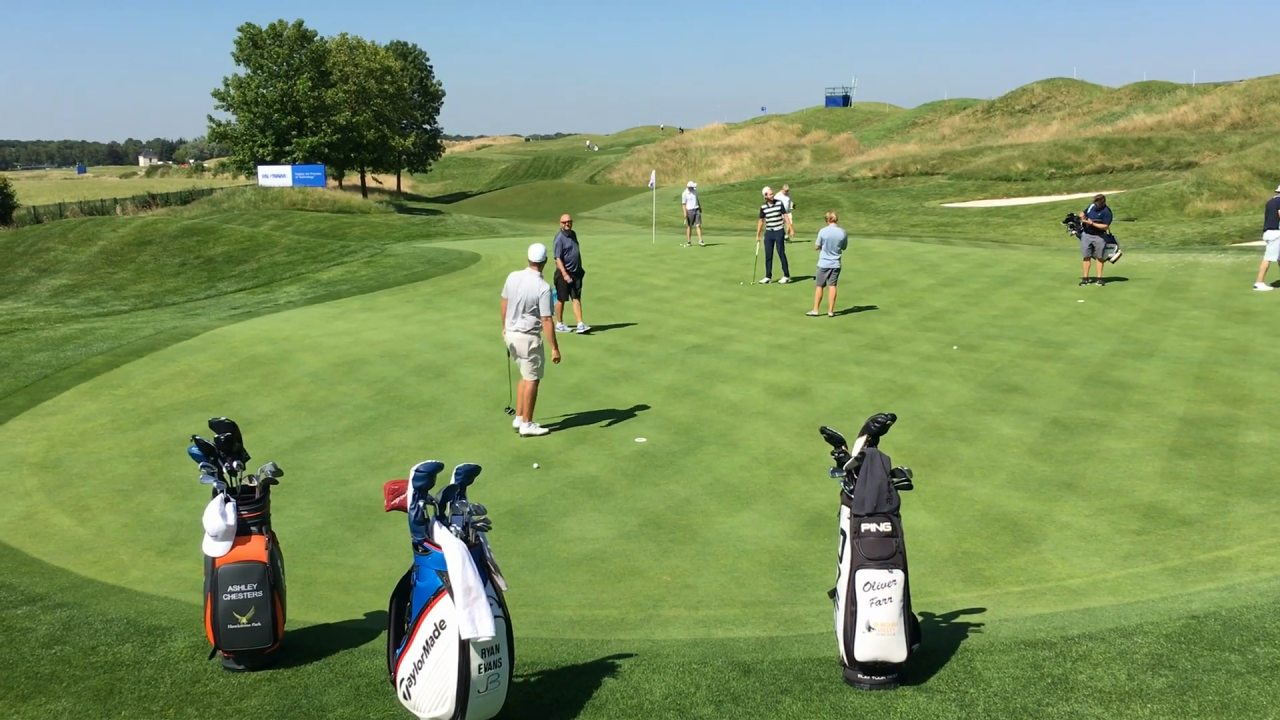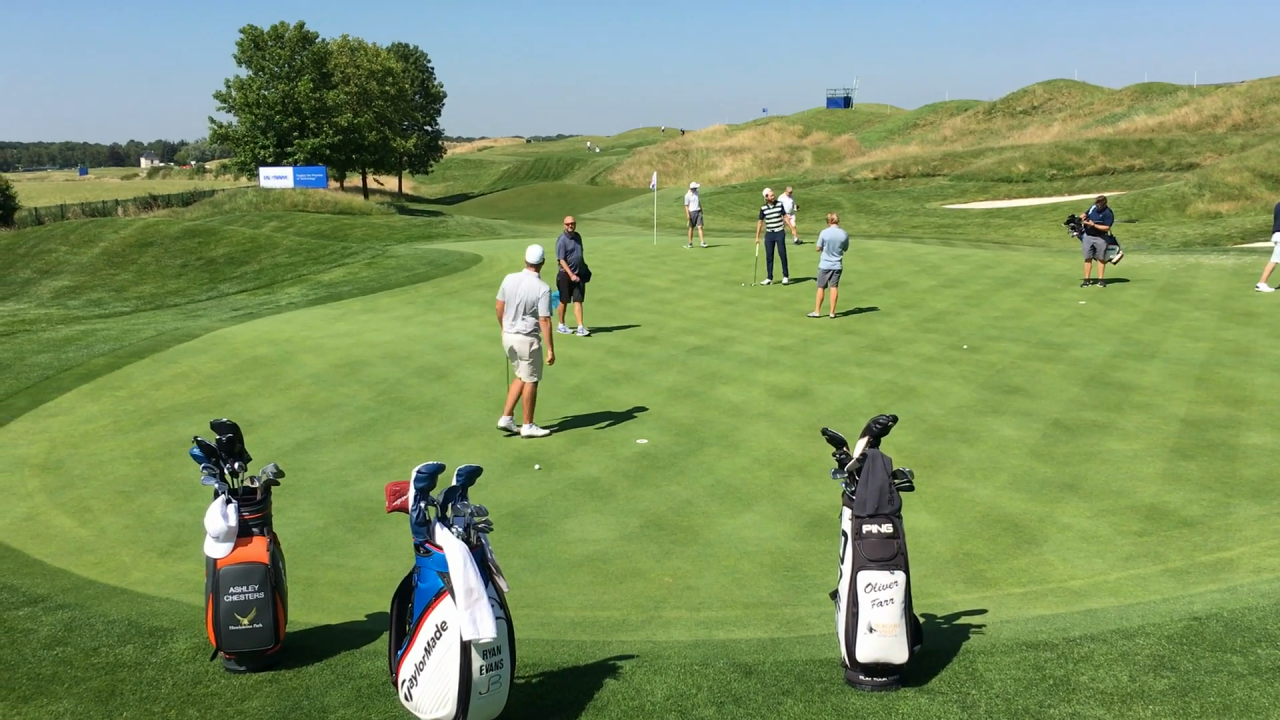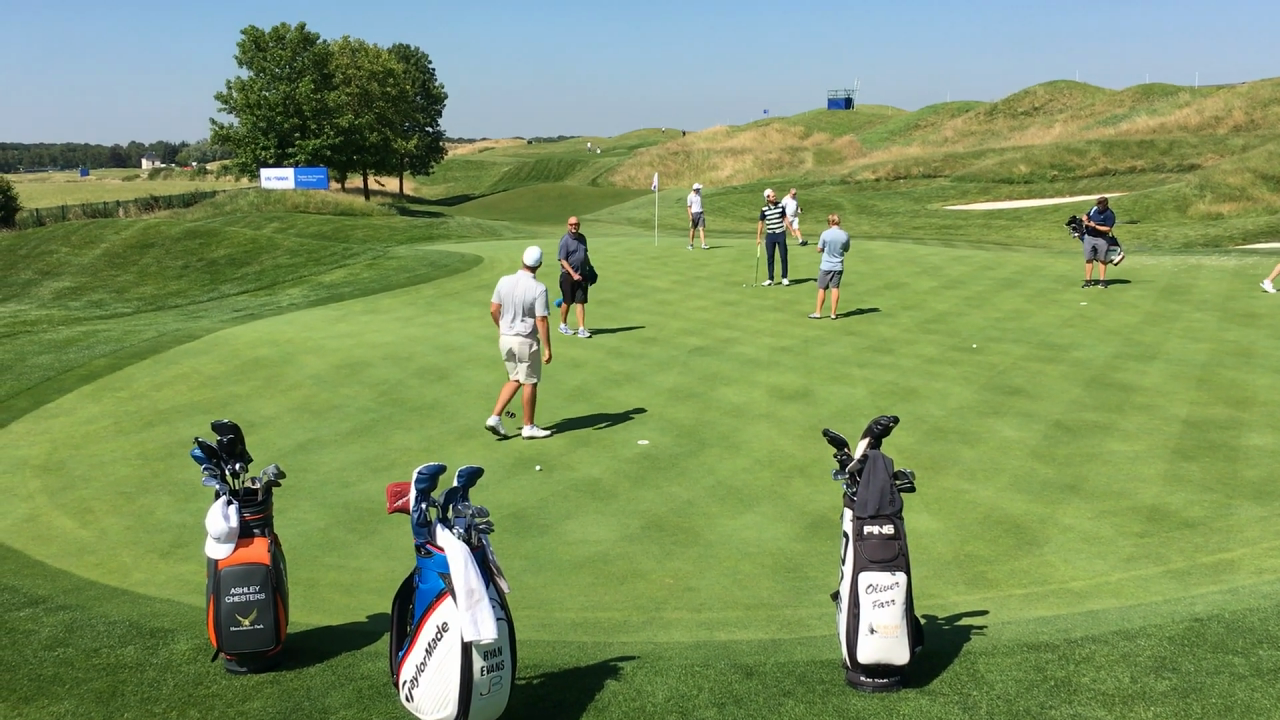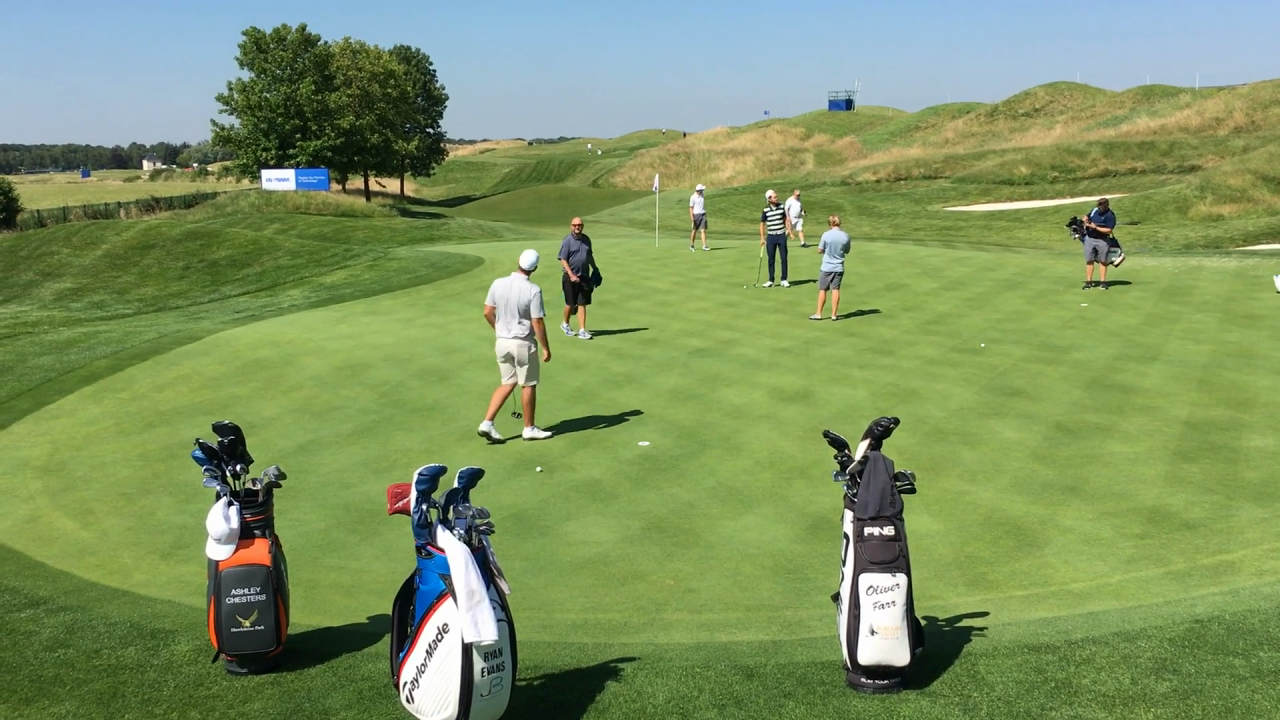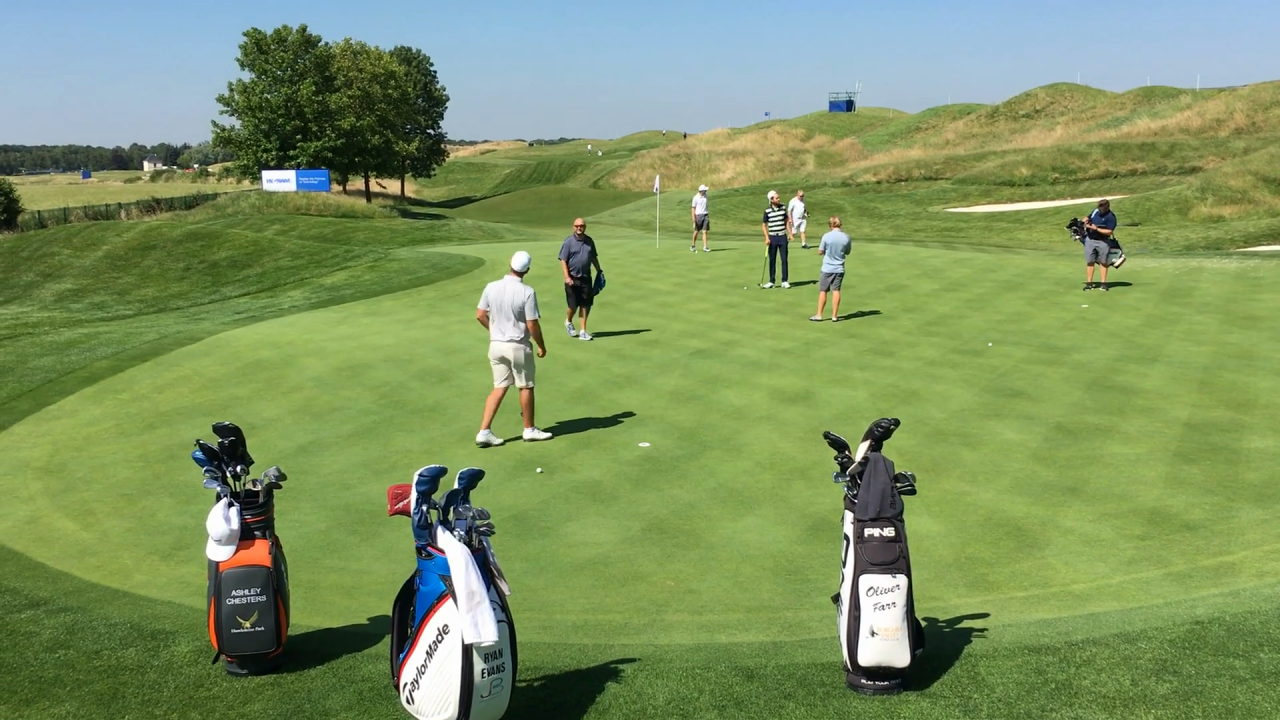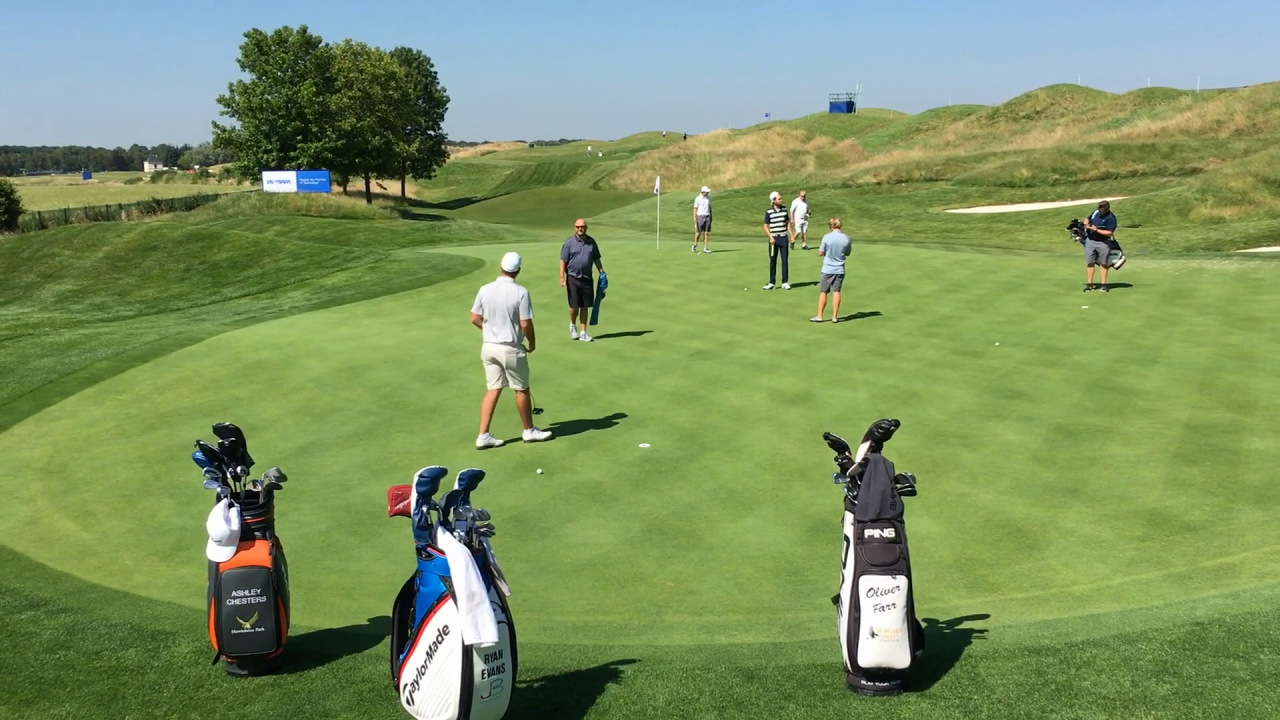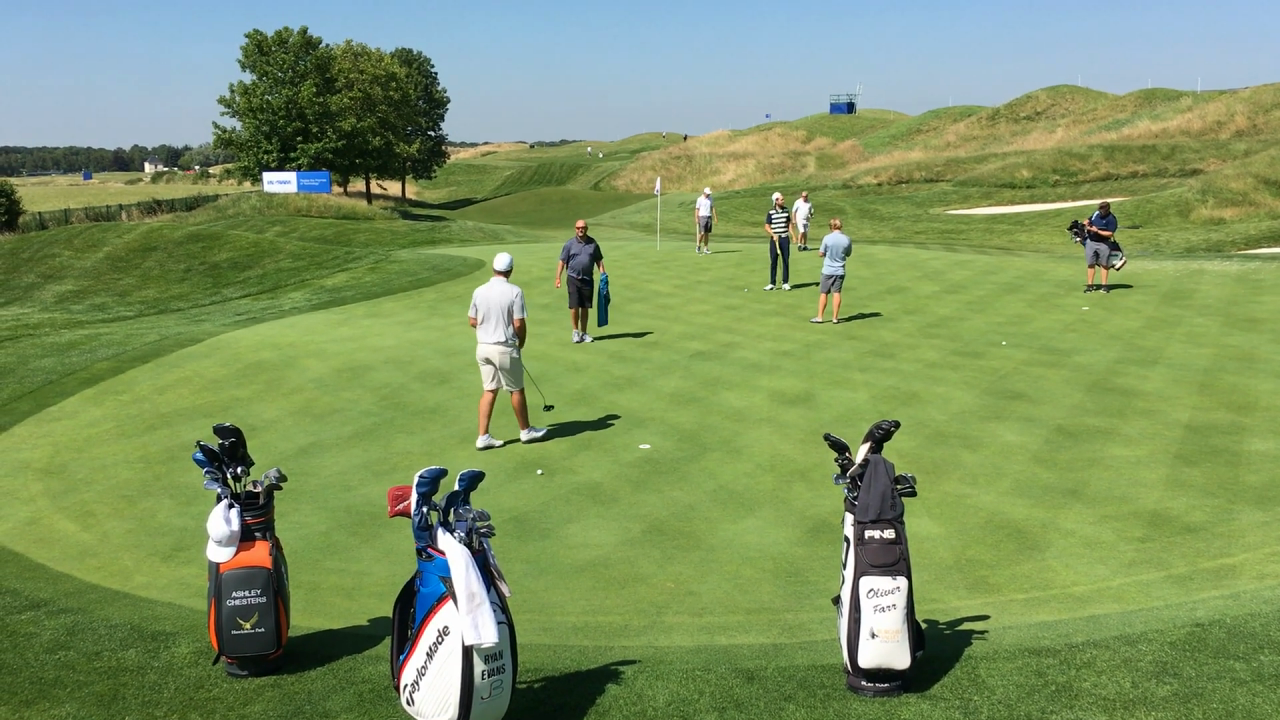
dt=0.1s
person 1, frame 1
left shoulder: (513, 277)
right shoulder: (543, 287)
left elbow: (504, 304)
right elbow: (546, 321)
left wrist: (505, 327)
right wrist: (555, 349)
left hip: (512, 334)
right hip: (528, 338)
left knee: (527, 377)
right knee: (532, 379)
left ankle: (520, 417)
right ankle: (526, 424)
person 1, frame 2
left shoulder: (509, 279)
right shoulder: (542, 288)
left elbow: (499, 307)
right elbow: (544, 321)
left wrist: (503, 327)
right wrist: (550, 349)
left hip: (509, 336)
right hip: (527, 339)
left knee: (521, 378)
right knee: (531, 382)
left ankle: (506, 417)
right ankle: (528, 426)
person 1, frame 3
left shoulder: (504, 281)
right shoulder: (539, 288)
left elbow: (494, 310)
right elbow: (541, 321)
right wrist: (547, 348)
left hip: (506, 339)
right hip: (526, 341)
left knee: (514, 380)
right knee: (529, 383)
left ankle: (495, 417)
right ankle: (528, 427)
person 1, frame 4
left shoulder: (498, 284)
right shoulder: (533, 290)
left elbow: (487, 312)
right elbow: (537, 323)
right wrist: (546, 348)
left hip: (502, 342)
right hip: (523, 343)
left knee: (507, 384)
right knee: (528, 385)
left ankle: (487, 423)
right ankle: (529, 428)
person 1, frame 5
left shoulder: (491, 287)
right shoulder: (527, 292)
left elbow: (480, 315)
right elbow: (532, 324)
right wrist: (541, 346)
left hip: (496, 345)
right hip: (518, 346)
left knee: (499, 388)
right knee: (526, 387)
left ankle: (484, 431)
right ankle: (529, 429)
person 1, frame 6
left shoulder: (484, 290)
right shoulder: (520, 292)
left elbow: (474, 319)
right elbow: (526, 324)
right wrist: (532, 343)
left hip: (489, 347)
right hip: (510, 348)
left knee: (493, 390)
right knee: (522, 389)
left ankle: (483, 435)
right ankle: (529, 430)
person 1, frame 7
left shoulder: (479, 291)
right shoulder: (514, 291)
left elbow: (473, 321)
right elbow: (519, 324)
right wrist: (521, 341)
left hip: (483, 348)
right hip: (504, 349)
left knee: (489, 391)
right knee: (516, 390)
left ankle: (483, 437)
right ankle: (526, 431)
